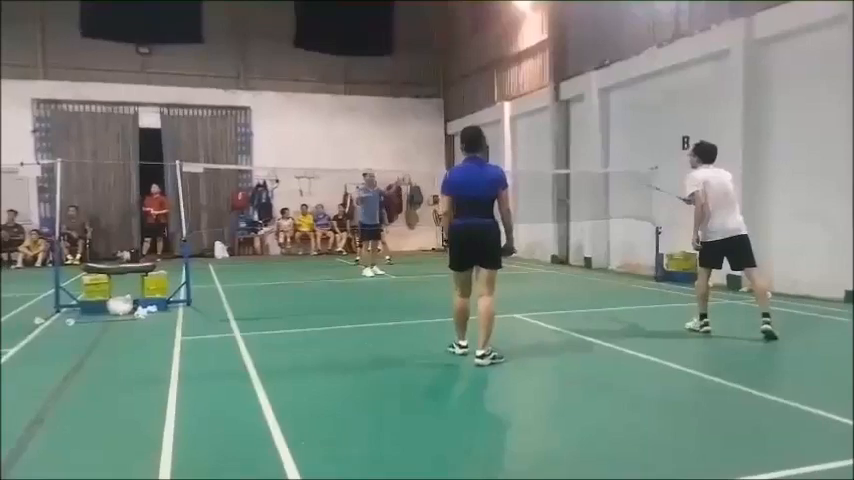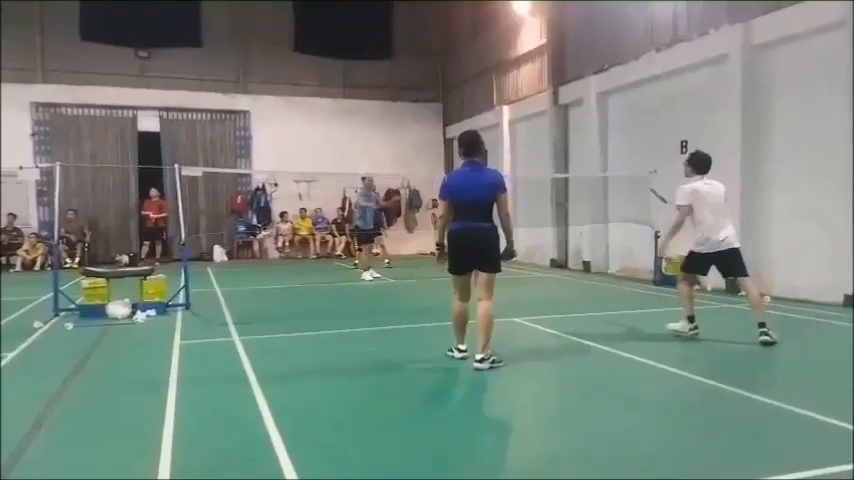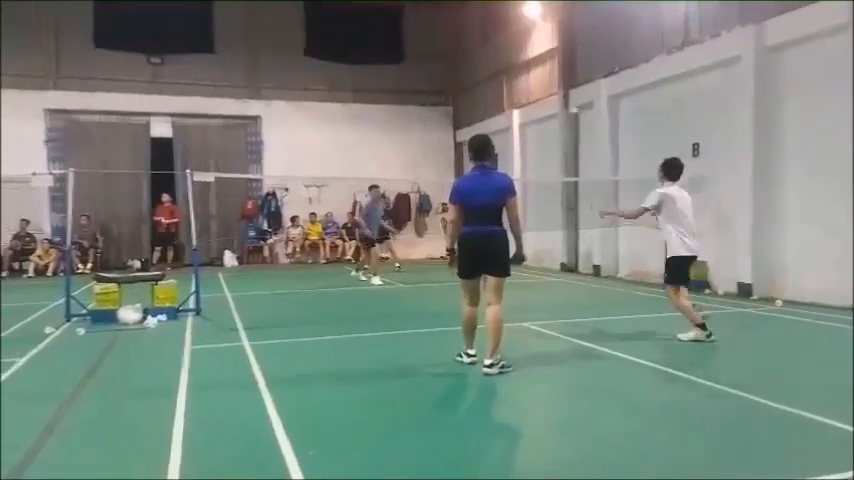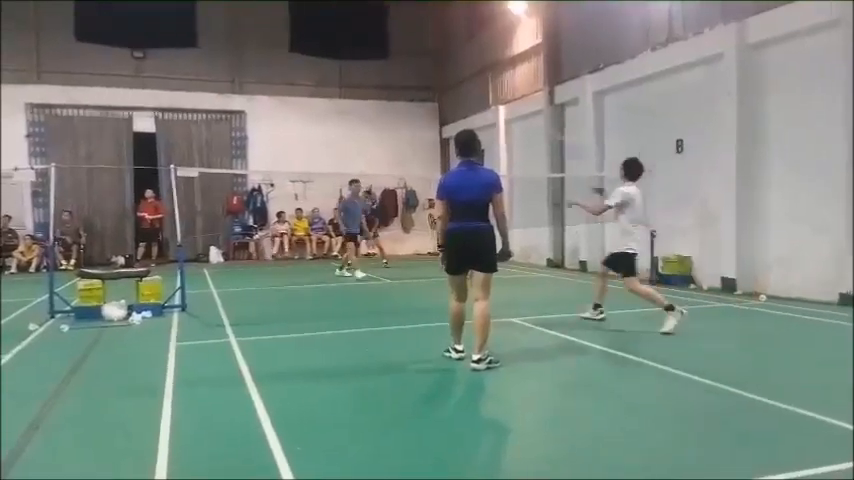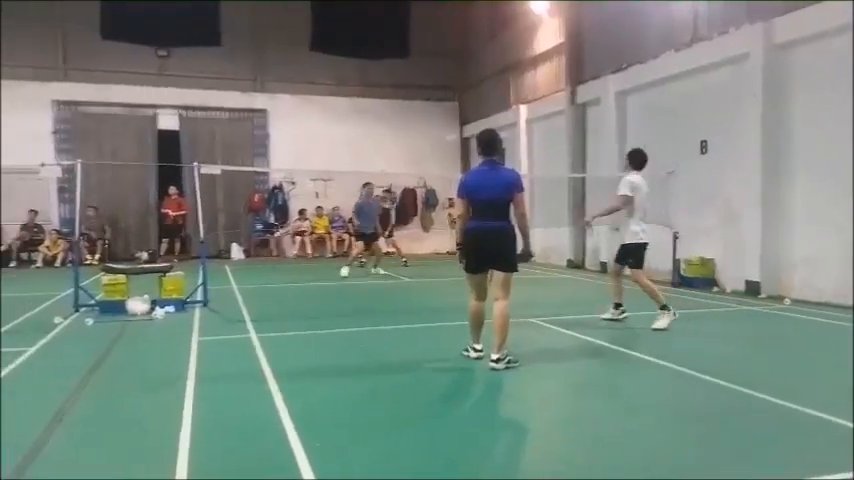
dt=0.2s
person 1, frame 1
left shoulder: (452, 175)
right shoulder: (496, 173)
left elbow: (445, 213)
right elbow: (505, 210)
left wrist: (450, 239)
right wrist: (509, 239)
left hip: (460, 235)
right hip: (487, 234)
left knee: (461, 293)
right knee: (486, 294)
left ankle: (461, 342)
right ankle: (483, 351)
person 1, frame 2
left shoulder: (450, 180)
right shoulder: (494, 178)
left elbow: (443, 216)
right elbow: (504, 214)
left wrist: (440, 244)
right wrist: (510, 243)
left hip: (458, 238)
right hip: (486, 238)
left knee: (460, 297)
right knee: (485, 298)
left ankle: (460, 347)
right ankle: (482, 355)
person 1, frame 3
left shoulder: (460, 184)
right shoulder: (504, 181)
left elbow: (454, 221)
right elbow: (514, 218)
left wrist: (450, 249)
right wrist: (519, 247)
left hip: (468, 243)
right hip: (495, 242)
left knee: (470, 301)
right knee: (494, 302)
left ankle: (469, 351)
right ankle: (492, 360)
person 1, frame 4
left shoulder: (447, 180)
right shoulder: (490, 177)
left elbow: (442, 217)
right elbow: (500, 214)
left wrist: (442, 246)
right wrist: (505, 244)
left hip: (455, 239)
right hip: (482, 238)
left knee: (457, 297)
right knee: (482, 298)
left ankle: (456, 347)
right ankle: (479, 355)
person 1, frame 5
left shoulder: (467, 178)
right shoulder: (512, 177)
left elbow: (461, 215)
right elbow: (521, 214)
left wrist: (460, 244)
right wrist: (526, 244)
left hip: (475, 238)
right hip: (502, 238)
left knee: (477, 296)
right knee: (501, 298)
left ankle: (475, 346)
right ankle: (498, 355)
person 2, frame 1
left shoulder: (695, 176)
right shoulder: (726, 174)
left elbow: (701, 205)
left wrist: (695, 233)
left hip: (713, 234)
right hip: (737, 231)
left knee: (703, 275)
right knee: (753, 275)
left ankle: (702, 320)
right ankle: (766, 320)
person 2, frame 2
left shoulder: (686, 189)
right shoulder: (719, 187)
left elbow: (681, 219)
left wrist: (666, 240)
left hip: (704, 245)
right hip: (729, 243)
left knee: (684, 281)
right knee: (748, 285)
left ankle: (689, 323)
right ankle: (763, 329)
person 2, frame 3
left shoulder: (661, 193)
right shoulder: (684, 195)
left elbow: (635, 214)
left wrist: (610, 212)
left hip: (678, 250)
right hip: (690, 249)
left knee: (674, 292)
right knee: (680, 288)
left ankle: (701, 329)
right ankle: (698, 322)
person 2, frame 4
left shoulder: (623, 191)
right shoulder: (635, 192)
left elbow: (598, 211)
left wrist: (578, 203)
left hip: (627, 247)
right hip: (625, 245)
left knee: (632, 285)
right knee: (601, 272)
left ankle: (672, 311)
right ankle: (597, 310)
person 2, frame 5
left shoulder: (629, 180)
right shoulder: (641, 182)
left elbow: (619, 205)
left wrist: (596, 215)
left hip: (635, 238)
right hip: (631, 237)
left knee: (638, 276)
right knee: (615, 270)
left ankle: (665, 310)
right ankle: (618, 309)
